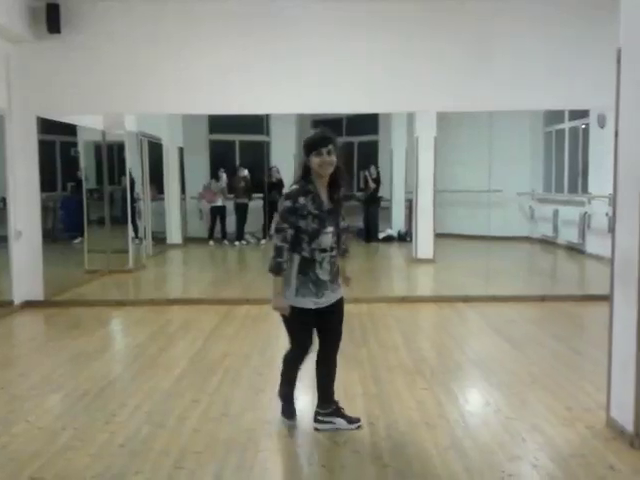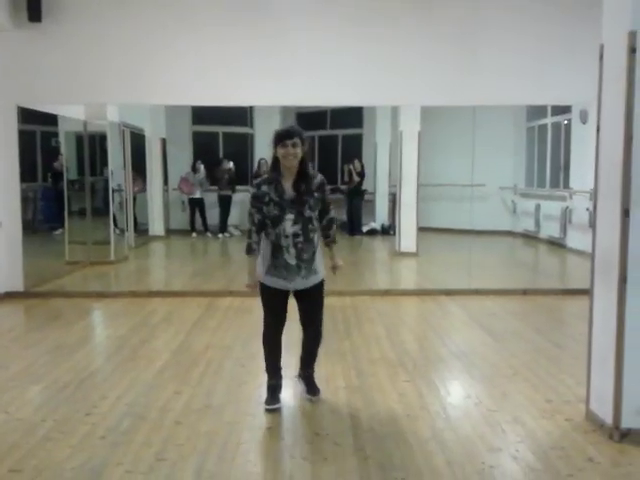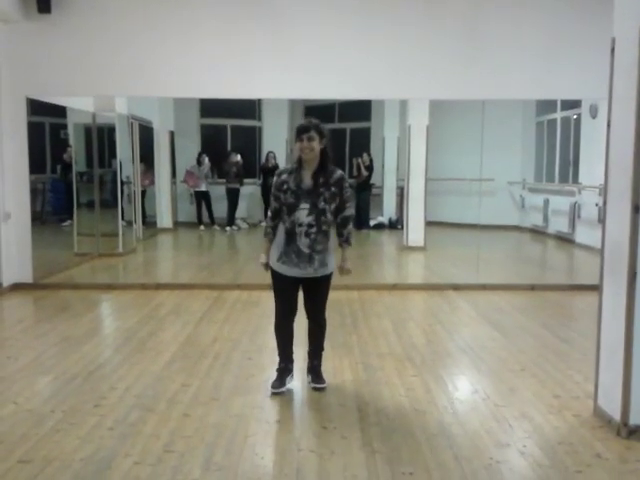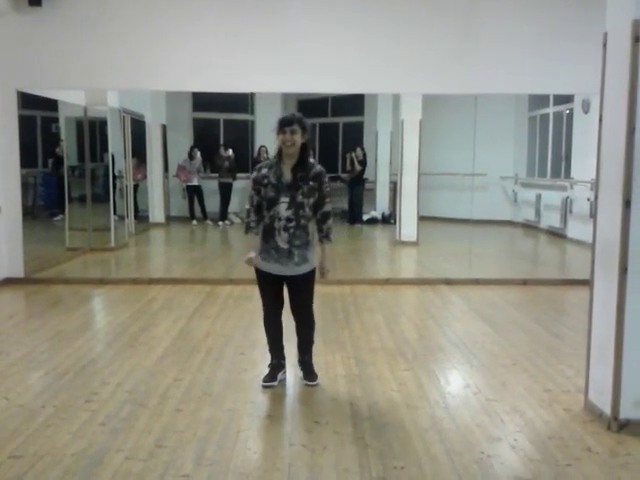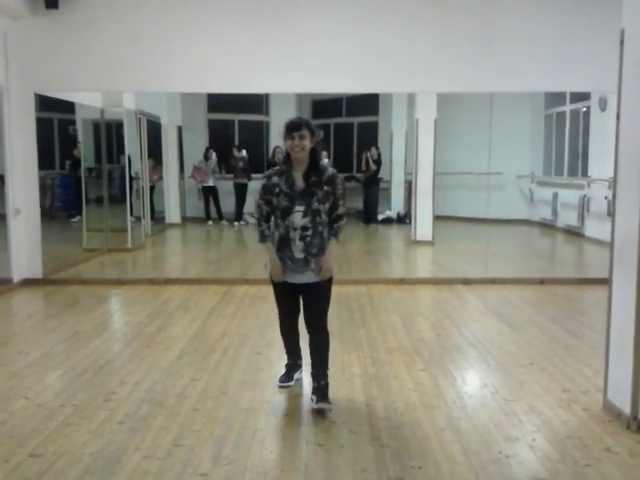
dt=0.4s
person 1, frame 1
left shoulder: (336, 192)
right shoulder: (295, 197)
right elbow: (281, 246)
left wrist: (341, 267)
right wrist: (278, 293)
left hip: (327, 284)
right hip: (298, 285)
left knee: (331, 346)
right knee: (301, 346)
left ankle: (326, 410)
right ankle: (286, 396)
person 1, frame 2
left shoulder: (316, 183)
right shoulder: (263, 187)
left elbow: (327, 220)
right elbow: (254, 230)
left wrist: (333, 255)
right wrist: (252, 271)
left hip: (309, 270)
right hip: (273, 271)
left knee: (312, 326)
right knee: (273, 328)
left ankle: (307, 374)
right ankle: (274, 386)
person 1, frame 3
left shoulder: (337, 179)
right shoulder: (283, 177)
left elbow: (345, 218)
right elbow: (273, 216)
left wrist: (344, 257)
right wrist: (266, 251)
left hip: (319, 262)
right hip: (284, 260)
left knee: (317, 316)
right knee: (284, 315)
left ankle: (315, 368)
right ankle: (284, 369)
person 1, frame 4
left shoulder: (316, 173)
right shoulder: (263, 171)
left elbow: (324, 215)
right elbow: (254, 212)
left wrist: (324, 256)
right wrist: (253, 248)
left hip: (301, 258)
right hip: (267, 257)
left knee: (303, 313)
right knee: (271, 313)
left ankle: (306, 362)
right ankle: (277, 364)
person 1, frame 5
left shoulder: (328, 176)
right shoulder: (272, 178)
left elbow: (338, 218)
right elbow: (263, 219)
left wrist: (329, 255)
right wrist: (272, 258)
left hip: (317, 265)
right hip: (283, 264)
left knee: (317, 325)
right knee: (287, 319)
left ankle: (320, 387)
right ankle: (294, 364)
